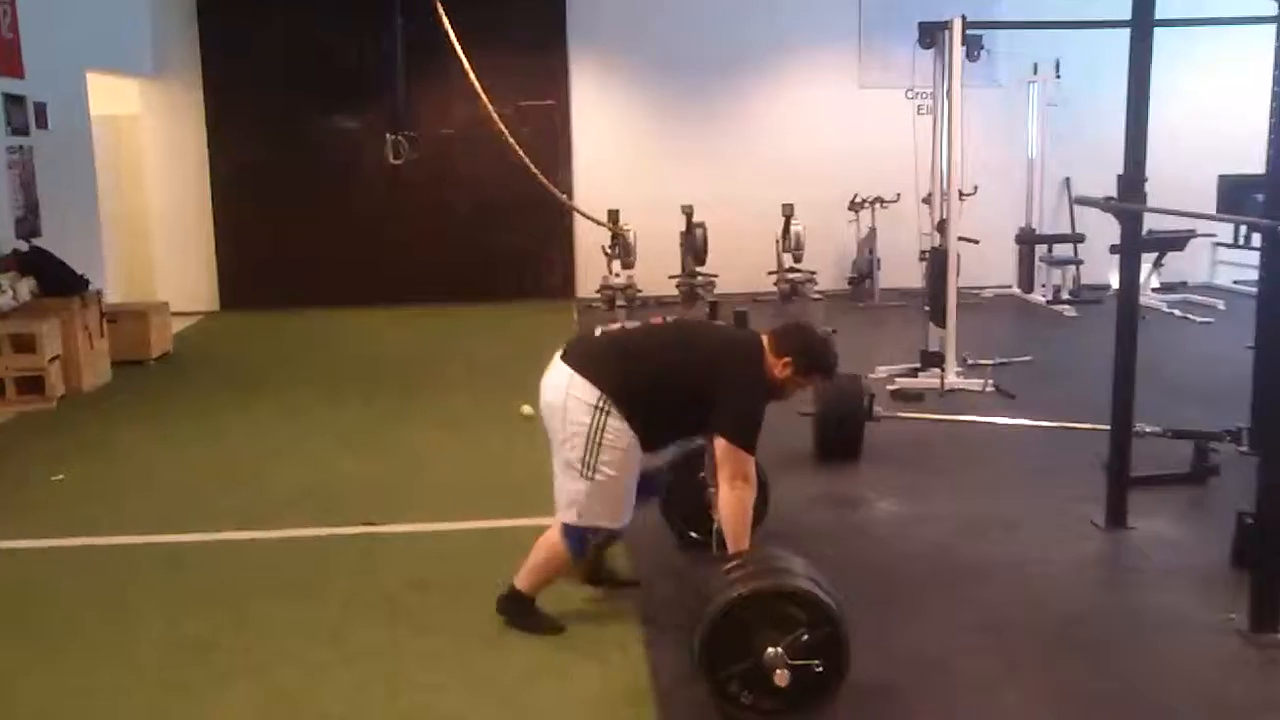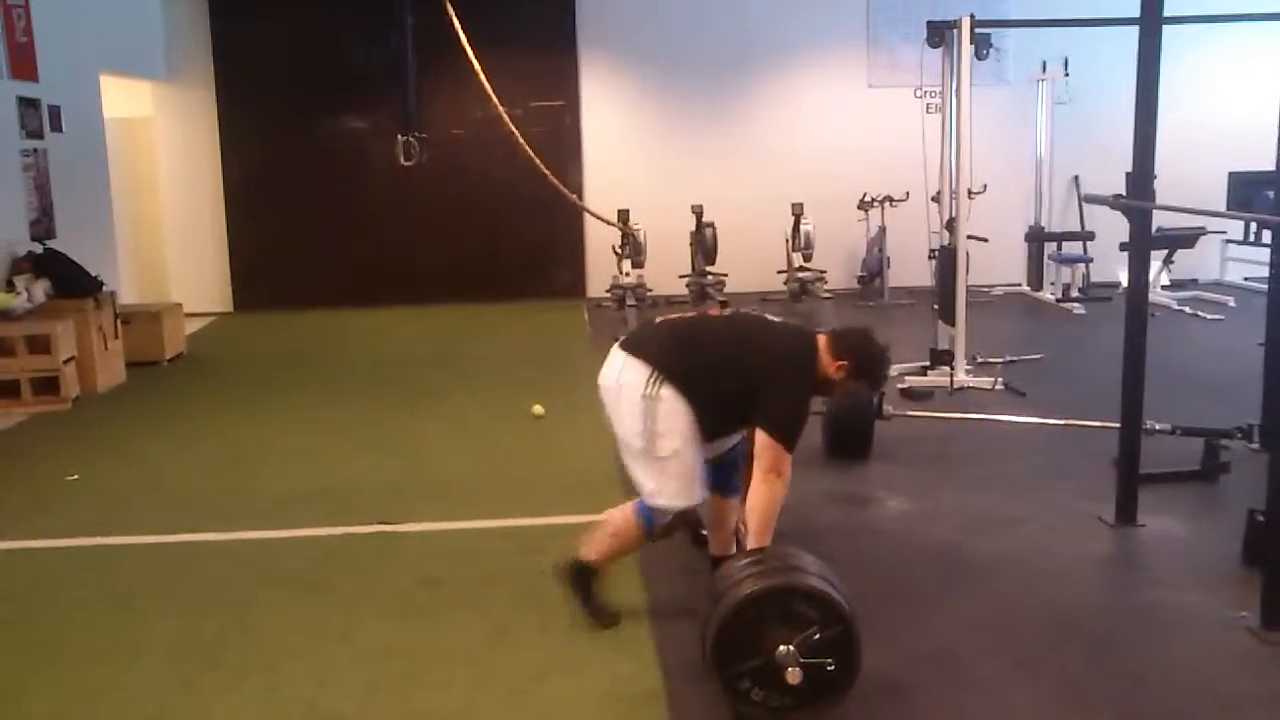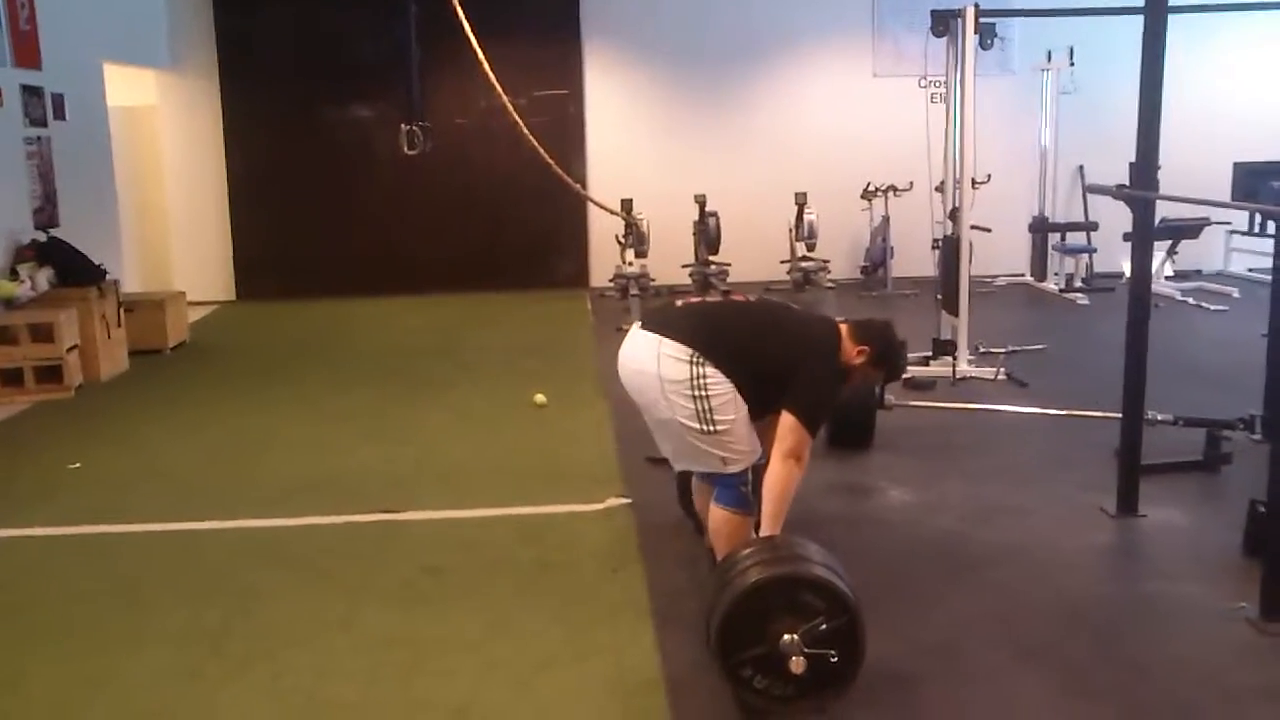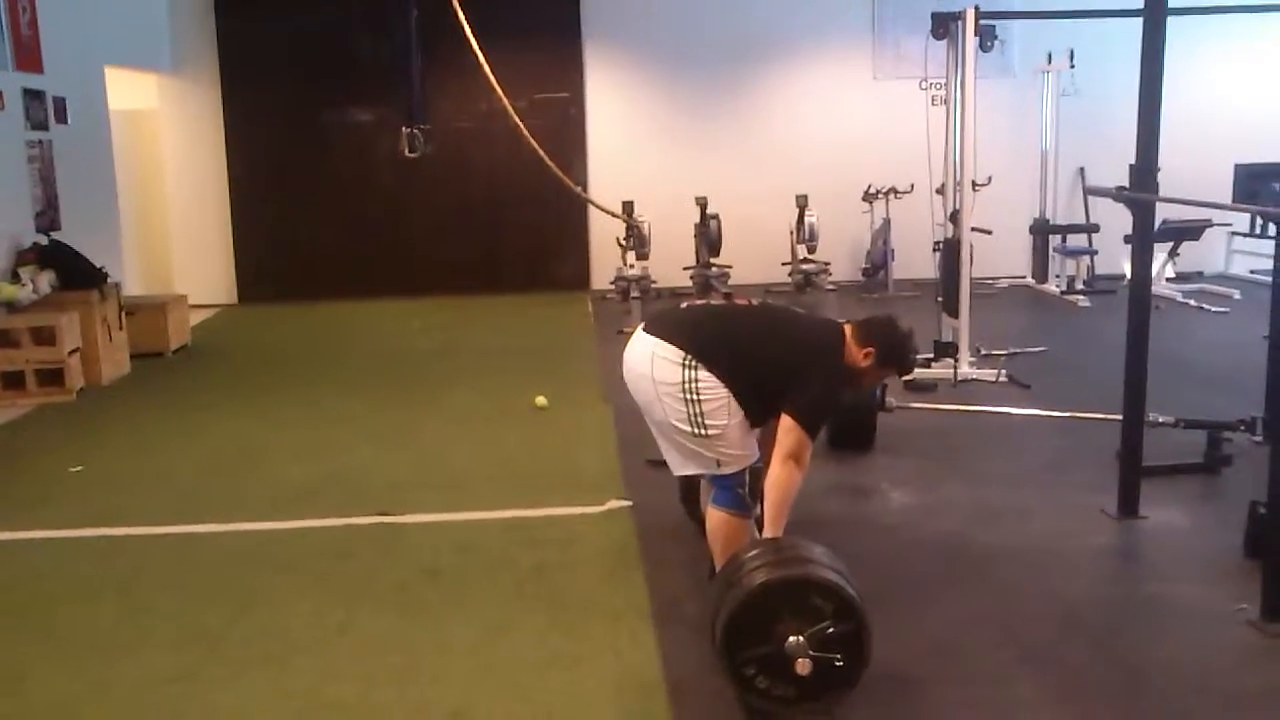
dt=0.4s
person 1, frame 1
left shoulder: (740, 351)
right shoulder: (744, 378)
right elbow: (736, 480)
left hip: (583, 373)
right hip: (590, 394)
right knee: (597, 521)
left ankle: (591, 564)
right ankle: (516, 600)
person 1, frame 2
left shoulder: (789, 346)
right shoulder: (792, 373)
right elbow: (772, 472)
left hip: (645, 364)
right hip: (646, 377)
left knee: (724, 460)
right knee: (673, 502)
left ankle: (722, 563)
right ankle: (584, 568)
person 1, frame 3
left shoulder: (808, 336)
right shoulder: (823, 362)
left elbow: (767, 411)
right elbow: (789, 457)
right hip: (675, 357)
left knee: (710, 459)
right knee: (734, 471)
left ankle: (722, 560)
person 1, frame 4
left shoulder: (816, 341)
right shoulder: (826, 365)
left elbow: (775, 417)
right elbow: (790, 459)
right hip: (674, 360)
left knee: (722, 466)
right knee: (733, 477)
left ankle: (724, 566)
